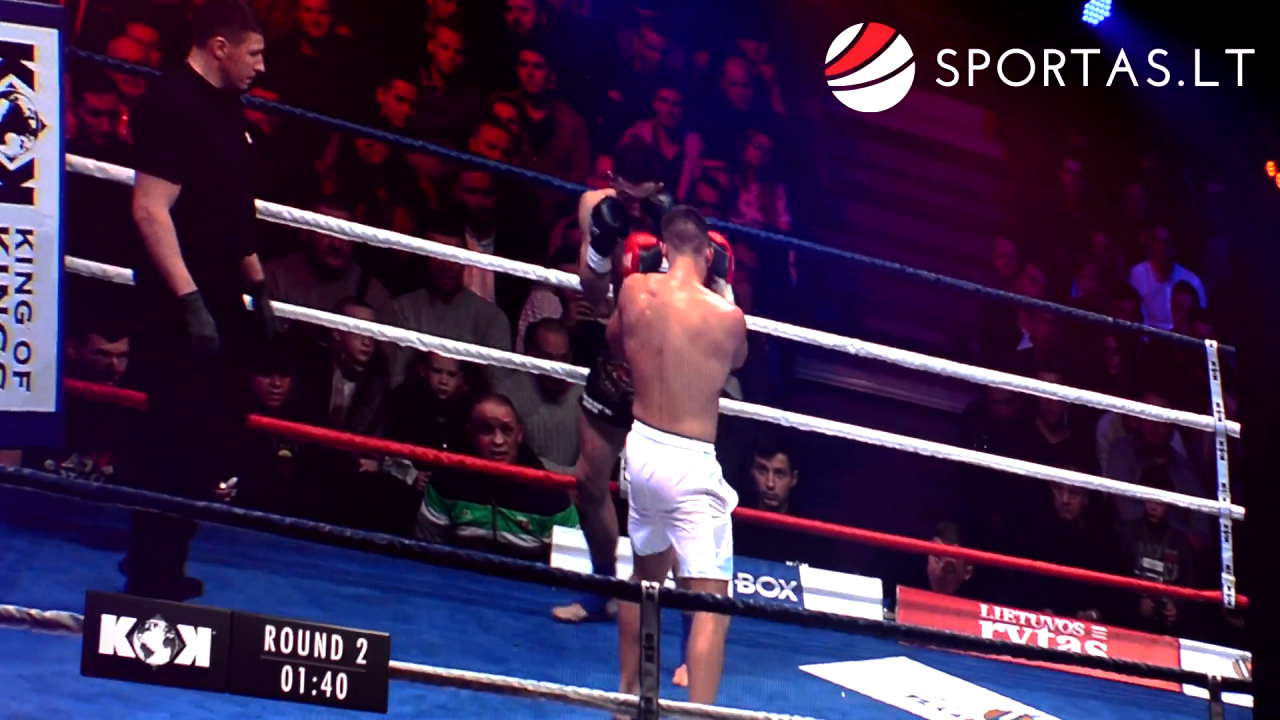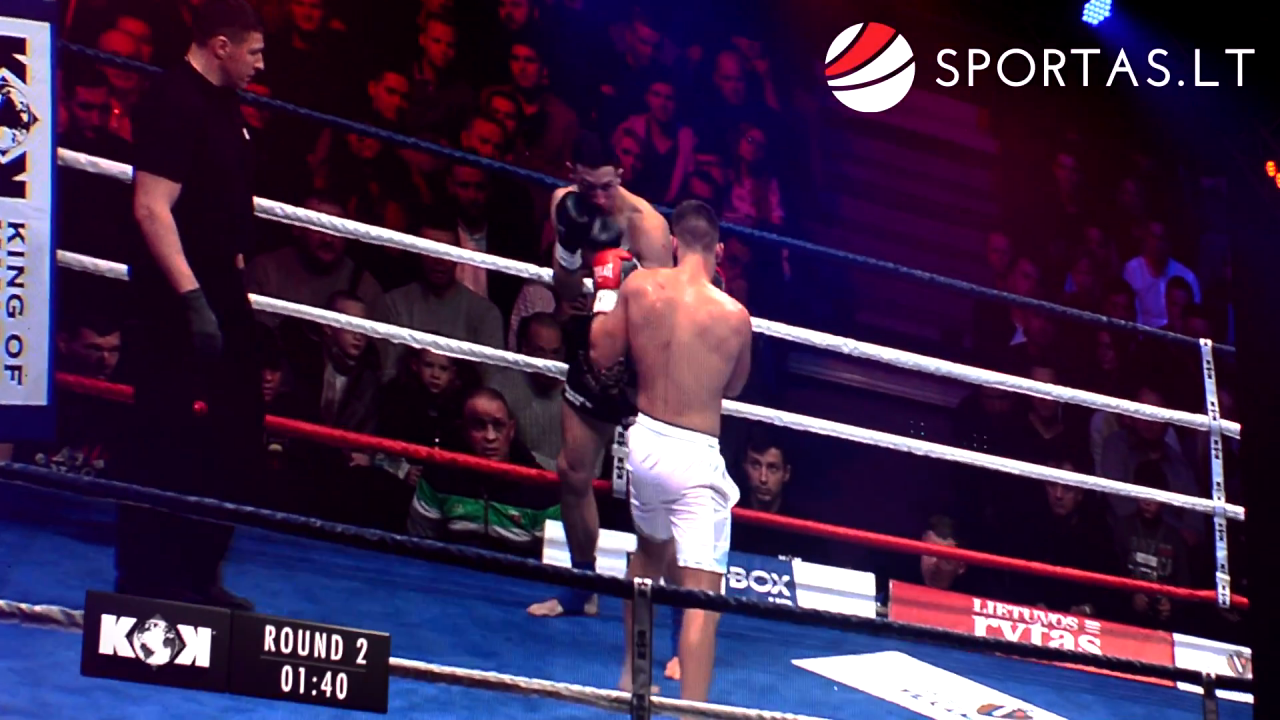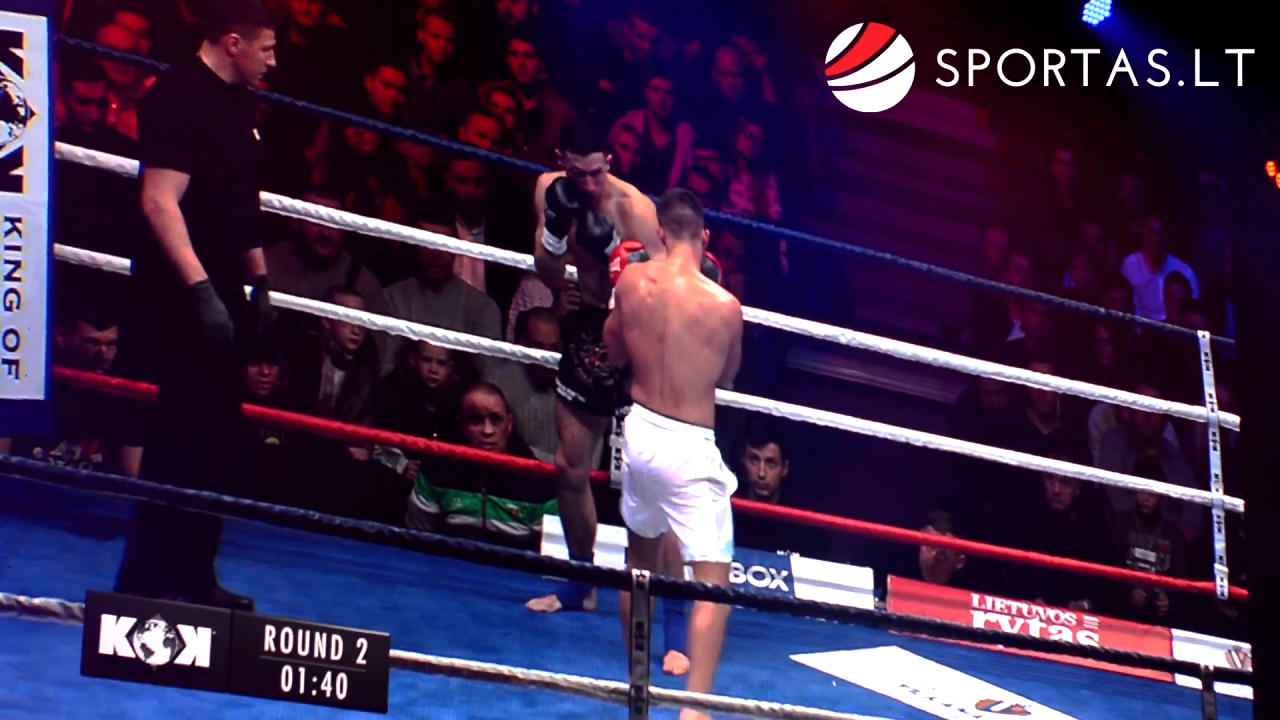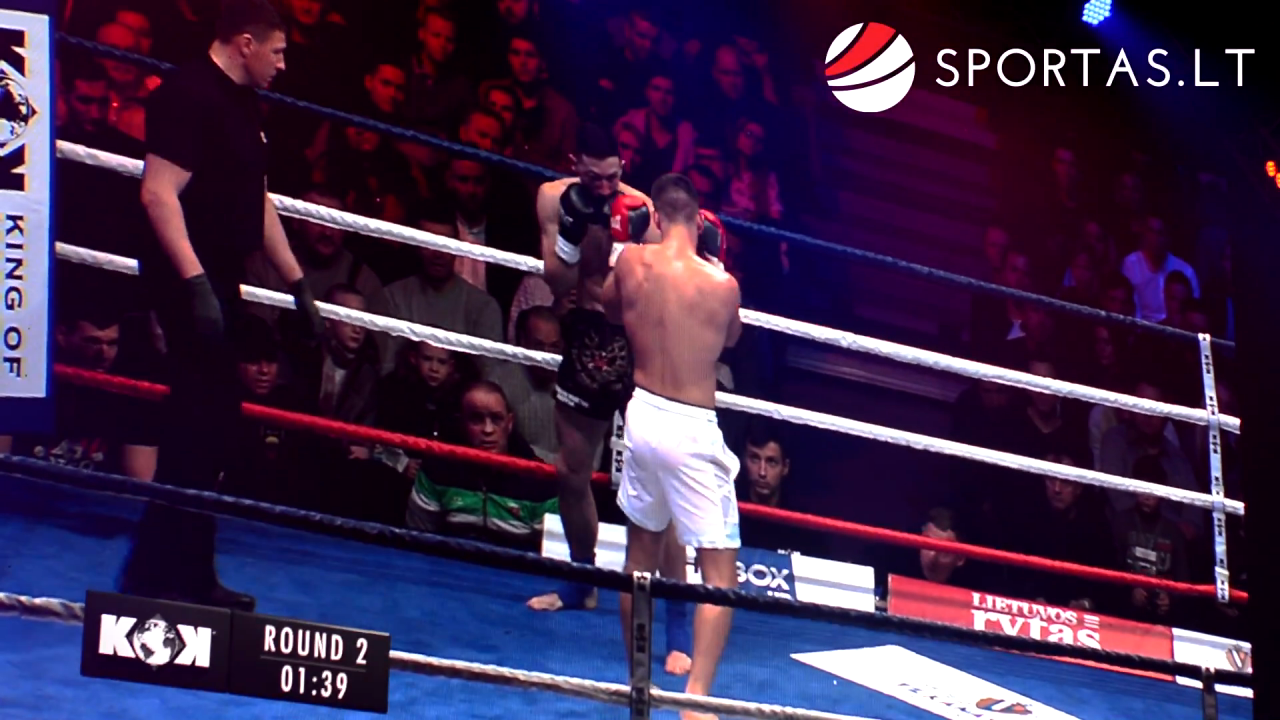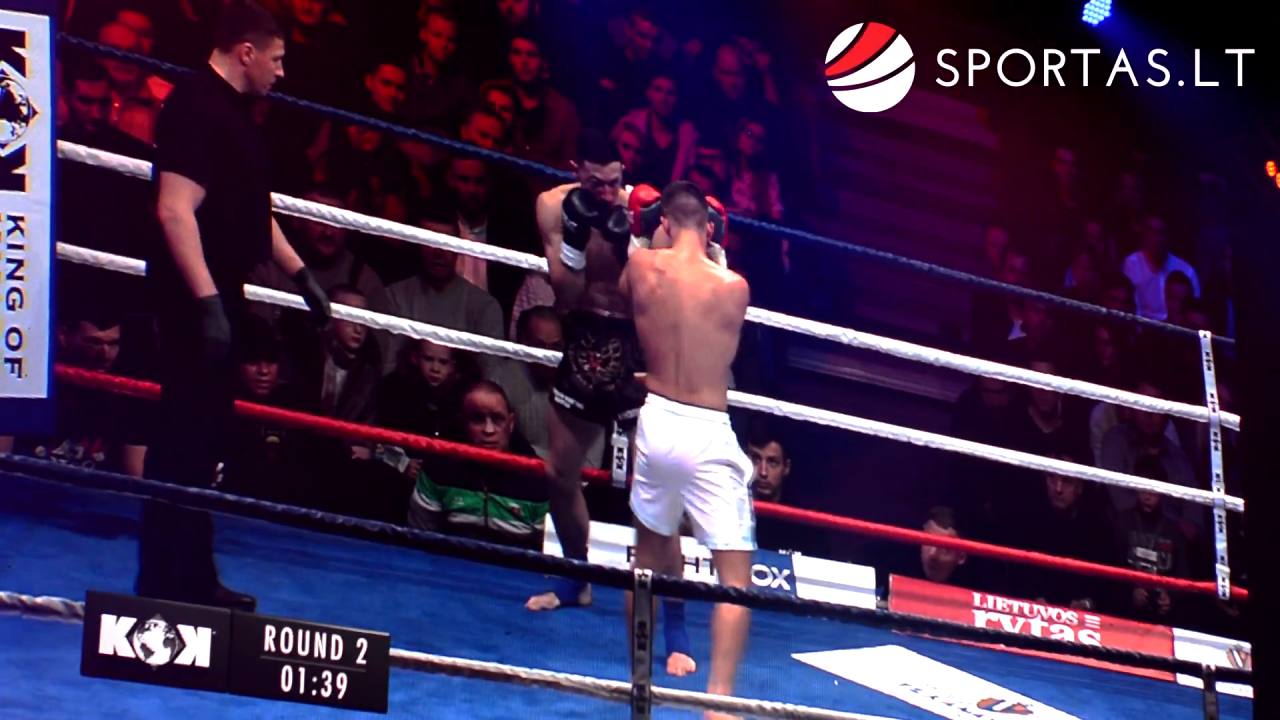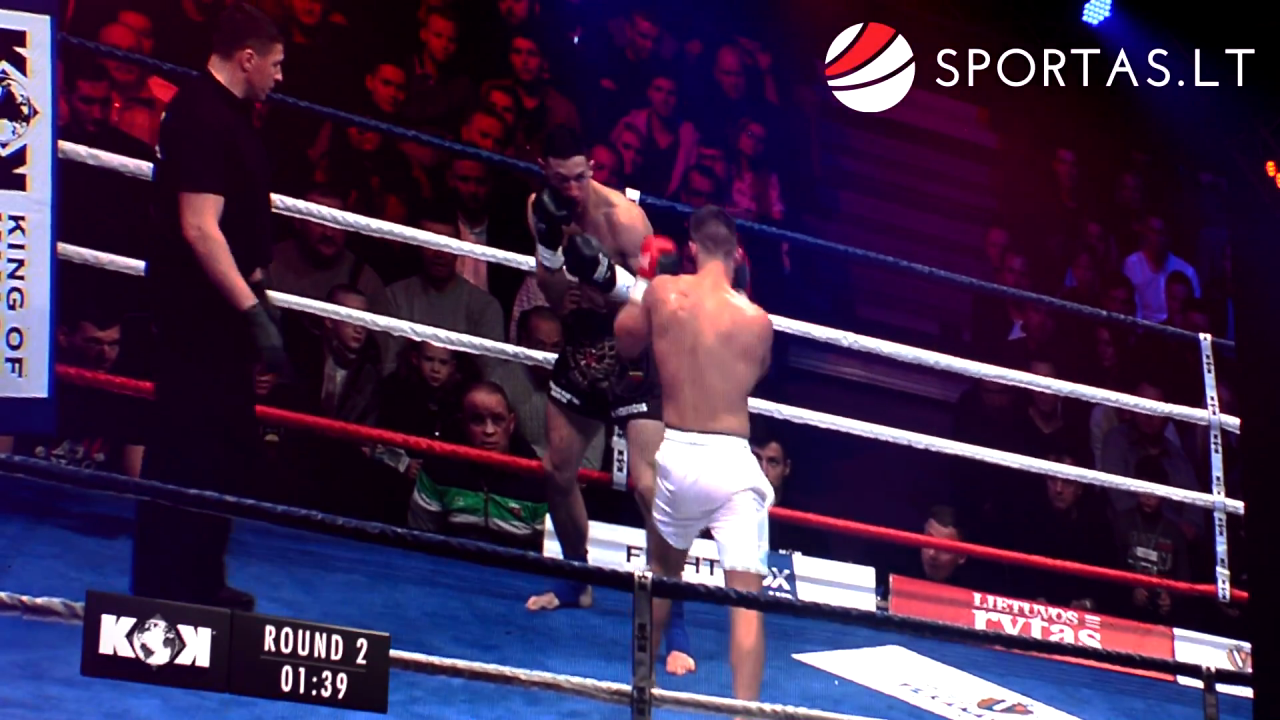
dt=0.2s
person 1, frame 1
left shoulder: (224, 106)
right shoulder: (173, 105)
right elbow: (149, 209)
left wrist: (257, 286)
right wrist: (189, 301)
left hip: (219, 291)
right hip: (184, 298)
left knee: (212, 432)
right knee: (180, 436)
left ankle: (158, 568)
right ankle: (152, 581)
person 1, frame 2
left shoulder: (222, 103)
right shoulder: (172, 103)
right elbow: (151, 208)
left wrist: (237, 282)
right wrist: (192, 298)
left hip: (218, 287)
right hip: (178, 295)
left knee: (240, 425)
right knee: (165, 438)
left ankle: (195, 570)
right ankle: (144, 581)
person 1, frame 3
left shoulder: (236, 101)
right shoulder: (179, 97)
right elbow: (159, 201)
left wrist: (259, 284)
right wrist: (201, 289)
left hip: (222, 284)
right hip: (184, 289)
left knee: (215, 432)
right knee: (188, 432)
left ankle: (190, 573)
right ankle: (147, 578)
person 1, frame 4
left shoulder: (242, 104)
right shoulder: (190, 95)
left elbow: (257, 205)
right elbow: (159, 194)
left wrist: (298, 285)
right wrist: (196, 283)
left hip: (217, 279)
right hip: (191, 283)
left knee: (208, 424)
right knee: (204, 424)
left ankle: (187, 572)
right ankle: (158, 569)
person 1, frame 5
left shoulder: (232, 108)
right shoulder: (199, 107)
left elbow: (251, 209)
right elbow: (174, 210)
left wrist: (299, 273)
right wrist: (207, 299)
left hip: (216, 288)
right hip: (198, 295)
left knee: (201, 433)
right knee: (190, 436)
left ankle: (189, 576)
right ankle: (170, 585)
person 1, frame 6
left shoulder: (222, 111)
right shoulder: (203, 117)
right elbow: (199, 228)
left wrist: (257, 291)
right wrist: (253, 312)
left hip: (211, 301)
right hip: (198, 303)
left knee: (222, 442)
right knee: (189, 446)
left ankle: (198, 578)
right ankle: (166, 590)
person 2, frame 1
left shoulder: (634, 291)
right shoulder: (726, 315)
left hip: (642, 449)
right hip: (691, 463)
left knee: (647, 570)
right knee: (709, 605)
left ankle: (627, 691)
person 2, frame 2
left shoulder: (638, 285)
right shoulder: (735, 315)
left elbow: (601, 356)
right elbow: (733, 387)
left wrist: (605, 291)
left hip: (645, 440)
right hip: (695, 457)
left knee: (650, 550)
right knee: (701, 597)
left ankle: (632, 676)
person 2, frame 3
left shoulder: (634, 279)
right shoulder: (725, 305)
left hip: (640, 432)
right hip: (690, 448)
left knee: (642, 555)
right knee: (711, 586)
person 2, frame 4
left shoulder: (631, 260)
right shoulder: (723, 284)
left hip: (642, 417)
right hip: (693, 430)
left knee: (642, 549)
right knee: (719, 572)
person 2, frame 5
left shoulder: (642, 265)
right shoulder: (734, 287)
left wrist: (640, 234)
right wrist: (717, 246)
left hip: (656, 422)
right hip: (707, 434)
left knee: (651, 553)
right knee: (735, 575)
person 2, frame 6
left shoulder: (661, 292)
right shoulder: (756, 320)
left elbow: (625, 342)
left hip: (679, 455)
right hip: (732, 462)
left knee: (664, 562)
right knee: (746, 599)
person 3, frame 1
right shoulder: (594, 207)
right elbow: (591, 295)
left wrist: (662, 259)
right wrist: (600, 243)
right hip: (614, 354)
right knee: (589, 481)
right ankle: (601, 593)
person 3, frame 2
left shoulder: (647, 224)
right shoulder: (566, 203)
right elbow: (567, 293)
left wrist: (618, 259)
right wrist: (568, 243)
right hip: (593, 345)
right knee: (573, 475)
right ankle: (581, 589)
person 3, frame 3
left shoulder: (635, 207)
right shoulder: (552, 190)
right elbow: (549, 277)
left wrist: (610, 250)
right wrist: (553, 224)
right hip: (584, 332)
right knee: (569, 470)
left ankle: (675, 622)
right ankle: (579, 586)
person 3, frame 4
left shoulder: (643, 211)
right shoulder: (553, 197)
right elbow: (558, 283)
left wrist: (637, 243)
right wrist: (571, 229)
left hip: (638, 343)
right hip: (586, 337)
right knee: (571, 475)
left ankle: (678, 625)
right ankle: (581, 583)
person 3, frame 5
right shoulder: (552, 206)
right elbow: (566, 296)
left wrist: (636, 244)
right wrist: (575, 237)
left hip: (634, 347)
right hip: (584, 339)
right knee: (560, 473)
right ankle: (575, 579)
person 3, frame 6
left shoulder: (623, 215)
right shoulder: (540, 206)
right elbow: (554, 294)
left wrist: (602, 274)
right wrist: (548, 237)
left hip: (633, 350)
right hip: (581, 338)
left knee: (647, 487)
right knee: (558, 472)
left ankle: (673, 626)
right ankle: (576, 582)
